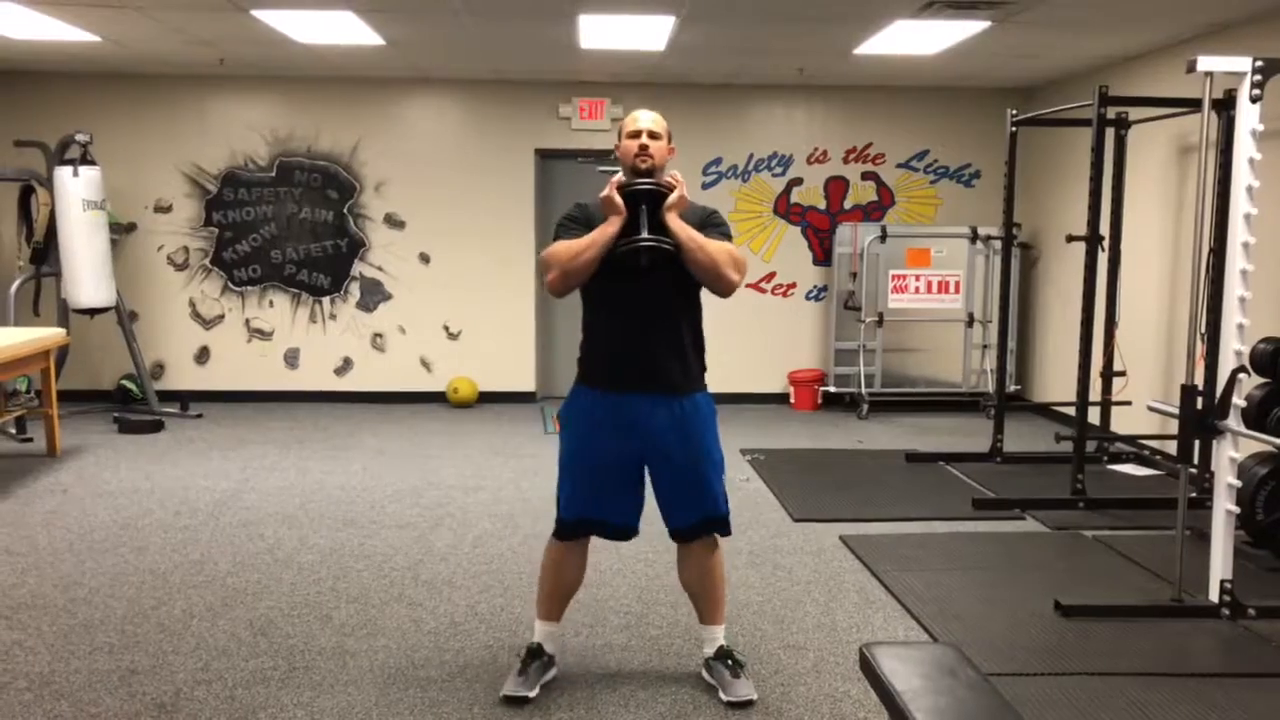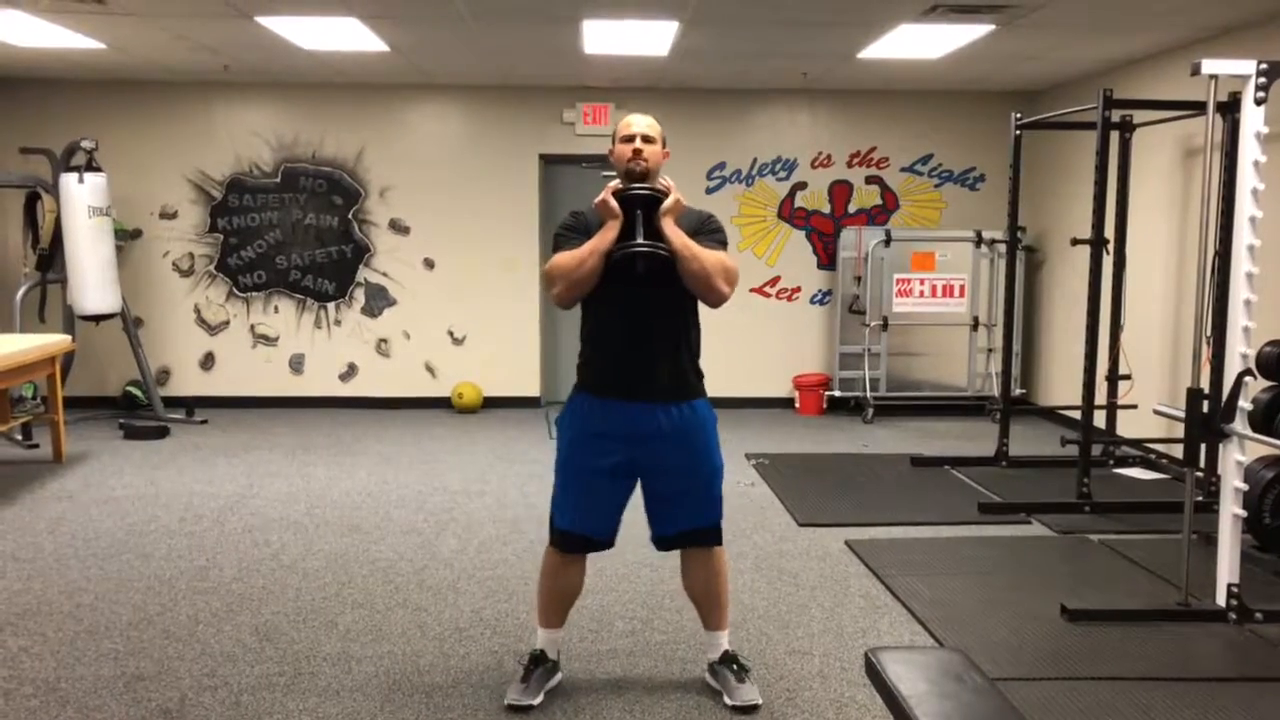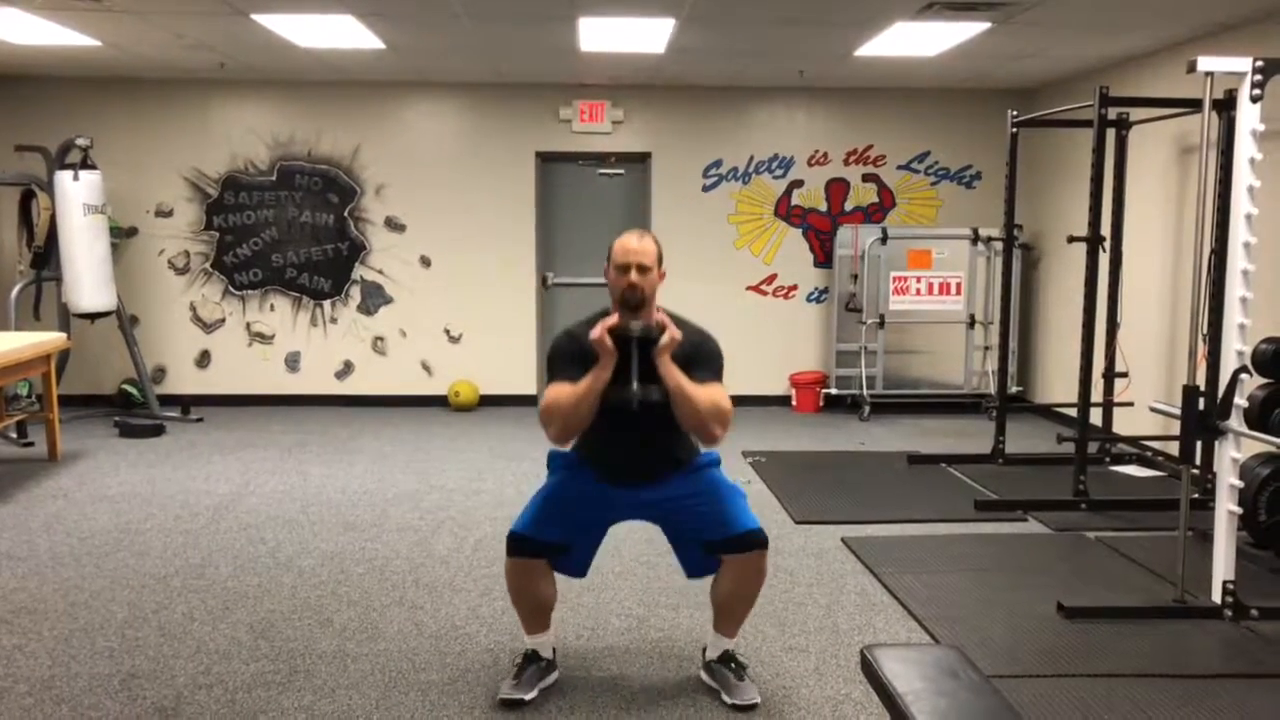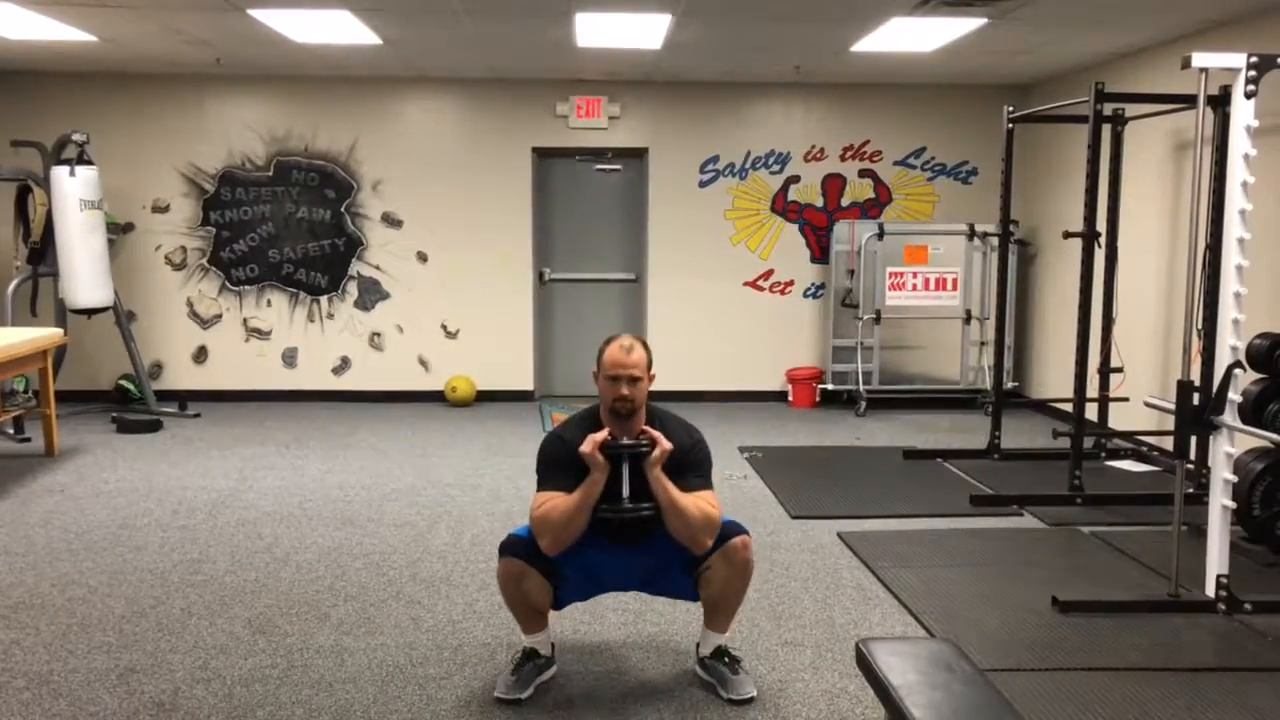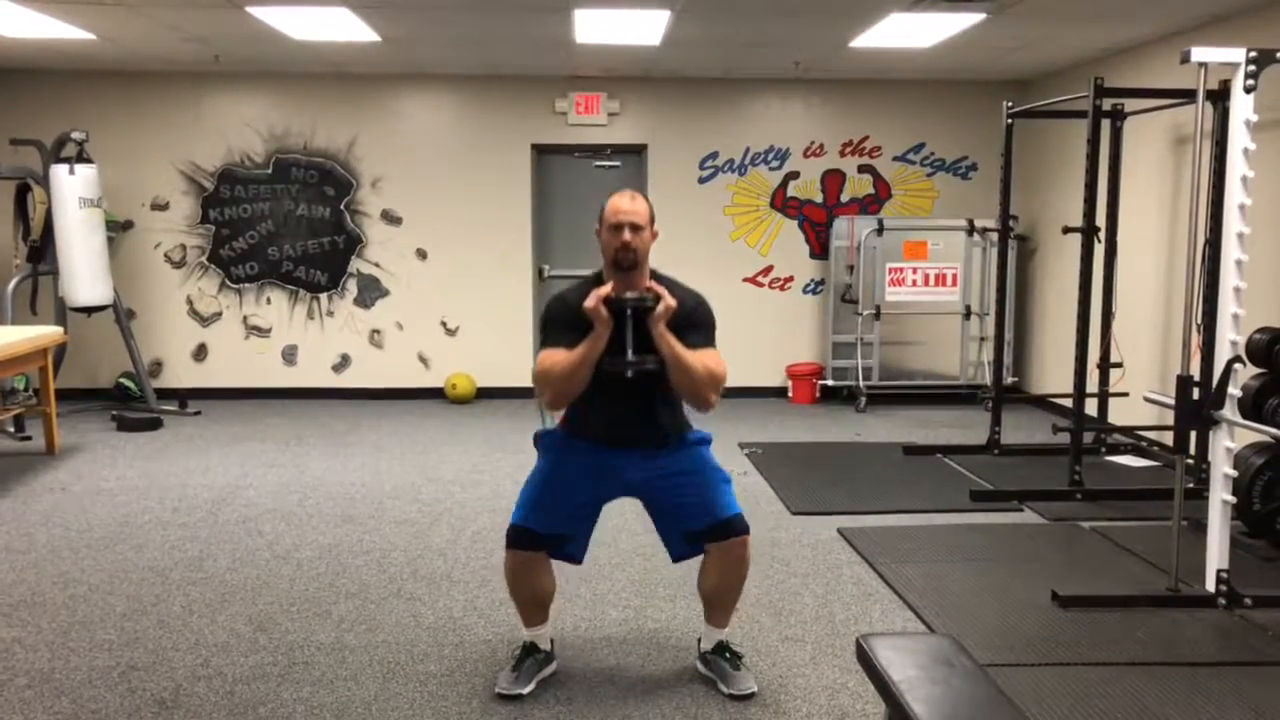
dt=0.7s
person 1, frame 1
left shoulder: (701, 218)
right shoulder: (587, 215)
left elbow: (728, 278)
right elbow: (556, 278)
left wrist: (672, 218)
right wrist: (614, 220)
left hip: (680, 399)
right hip: (600, 398)
left knee: (700, 527)
right knee: (572, 527)
left ankle: (716, 651)
right ankle: (542, 648)
person 1, frame 2
left shoulder: (697, 222)
right shoulder: (582, 222)
left elbow: (718, 289)
right elbow: (562, 289)
left wrist: (668, 224)
right wrist: (612, 225)
left hip: (680, 408)
right hip: (597, 408)
left knee: (700, 535)
right knee: (570, 538)
left ankle: (720, 657)
right ankle: (545, 657)
person 1, frame 3
left shoulder: (693, 343)
right shoulder: (576, 343)
left elbow: (714, 431)
right elbow: (558, 432)
left wrist: (665, 363)
right wrist: (604, 364)
left hip: (677, 476)
right hip: (593, 474)
left knee: (749, 544)
right knee: (524, 545)
left ankle: (719, 656)
right ankle: (540, 655)
person 1, frame 4
left shoulder: (682, 440)
right shoulder: (565, 442)
left elbow: (702, 539)
right elbow: (549, 541)
left wrist: (655, 473)
right wrist: (596, 475)
left hip: (663, 552)
right hip: (586, 553)
left knee: (735, 546)
right knee: (515, 557)
left ankle: (712, 651)
right ankle: (538, 652)
person 1, frame 5
left shoulder: (685, 303)
right shoulder: (569, 304)
left elbow: (707, 394)
right elbow: (552, 395)
left wrist: (660, 330)
right wrist: (601, 331)
left hip: (669, 448)
right hip: (583, 448)
left knee: (731, 538)
right knee: (524, 542)
left ankle: (714, 647)
right ankle: (537, 647)
